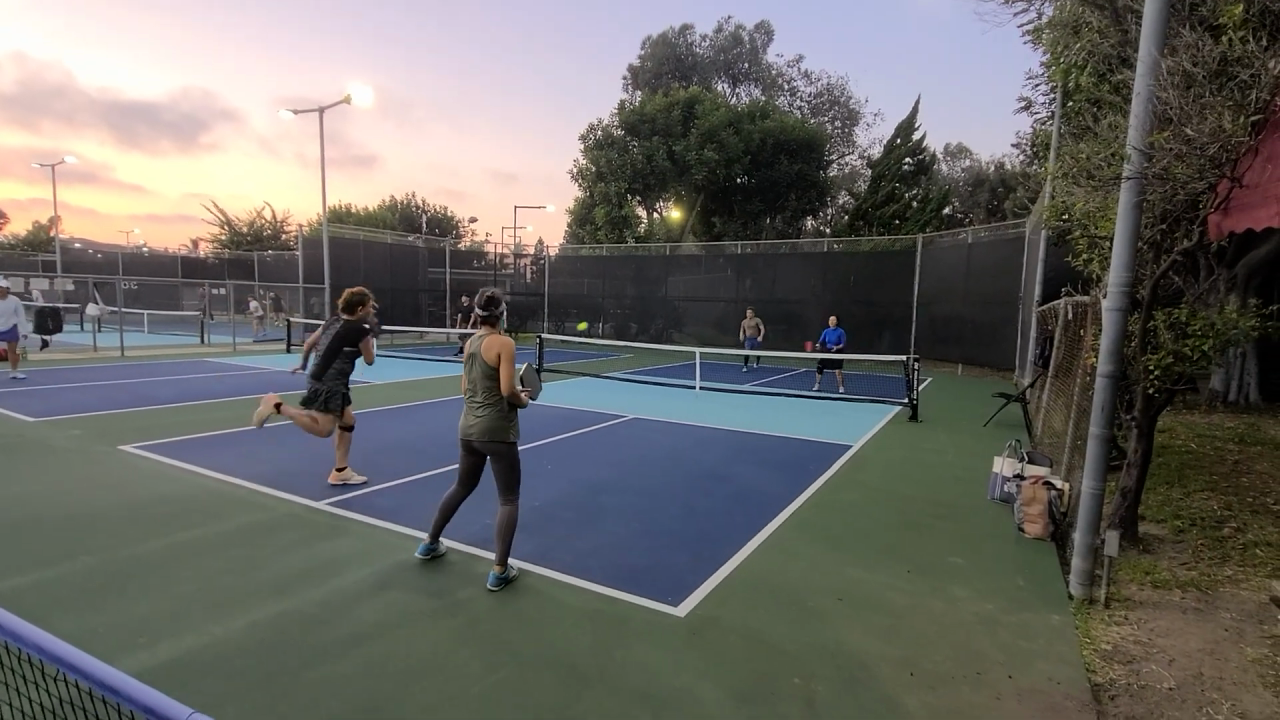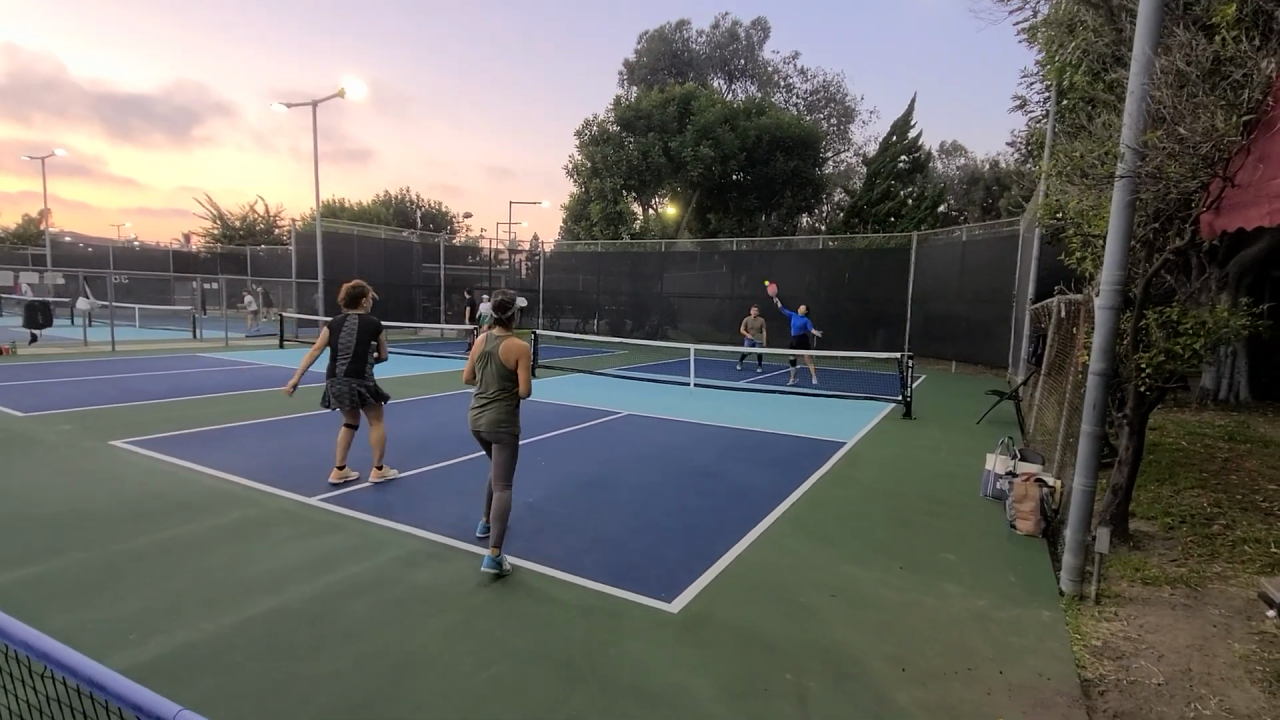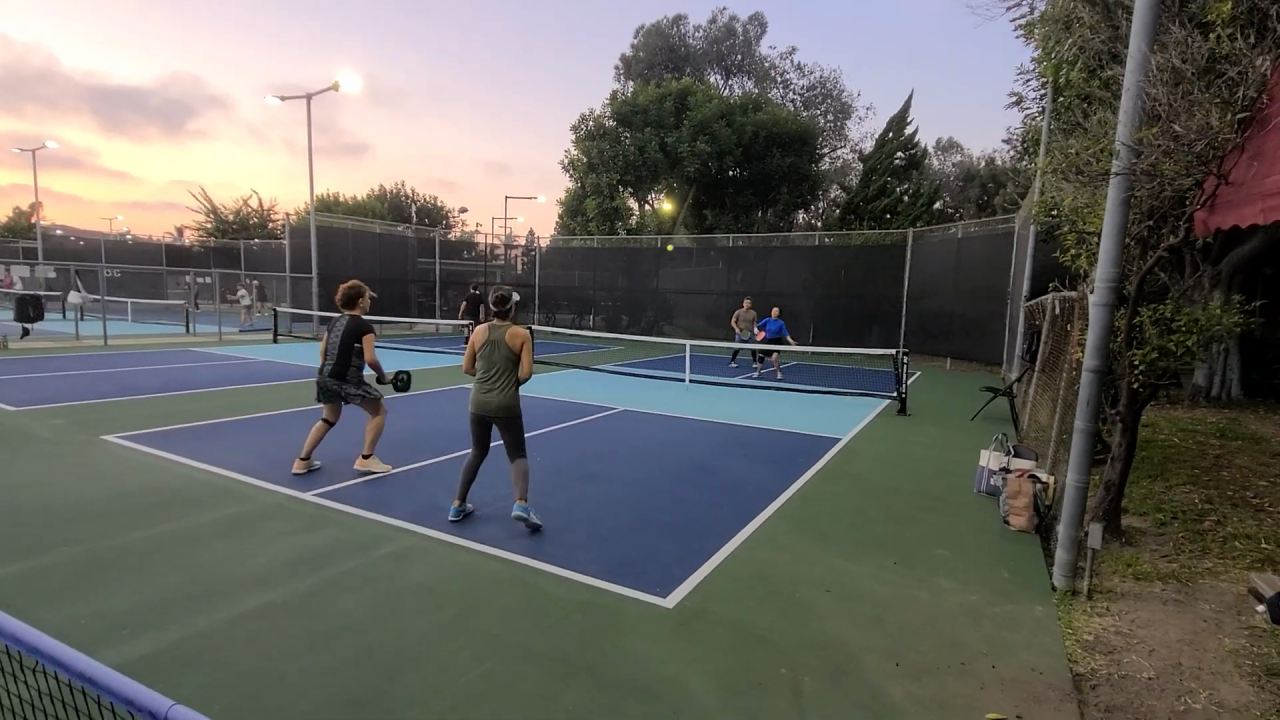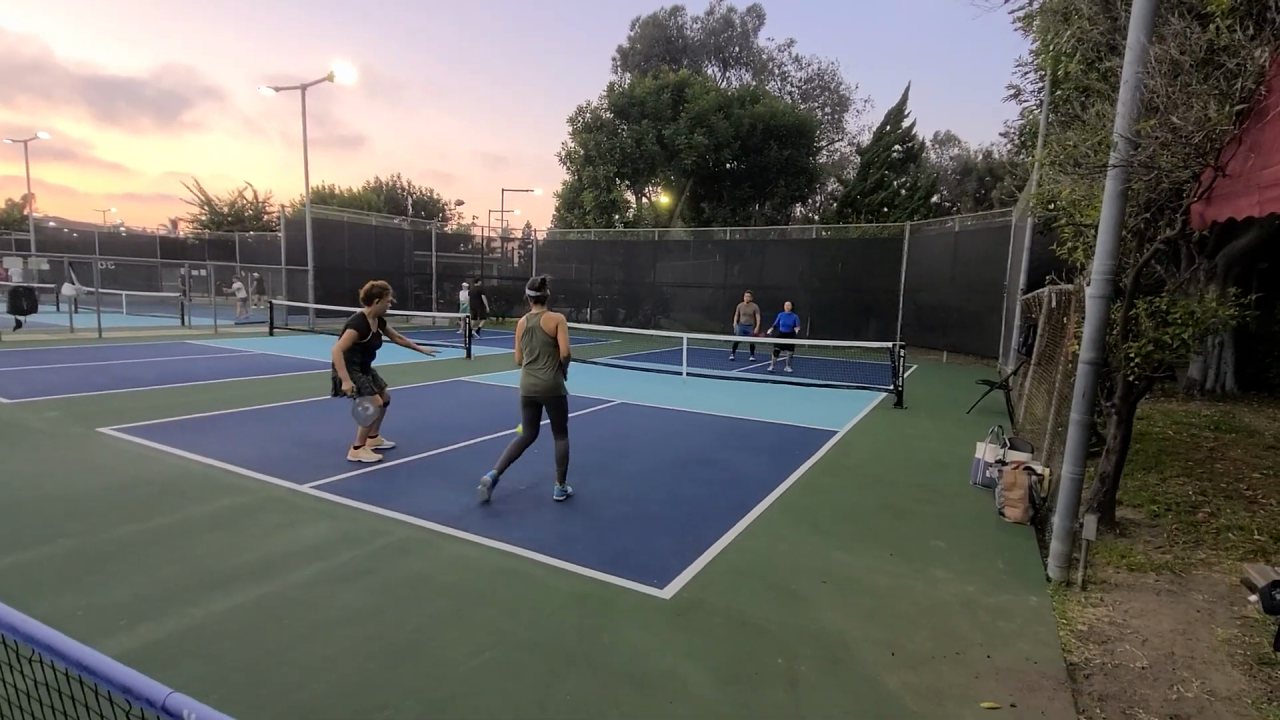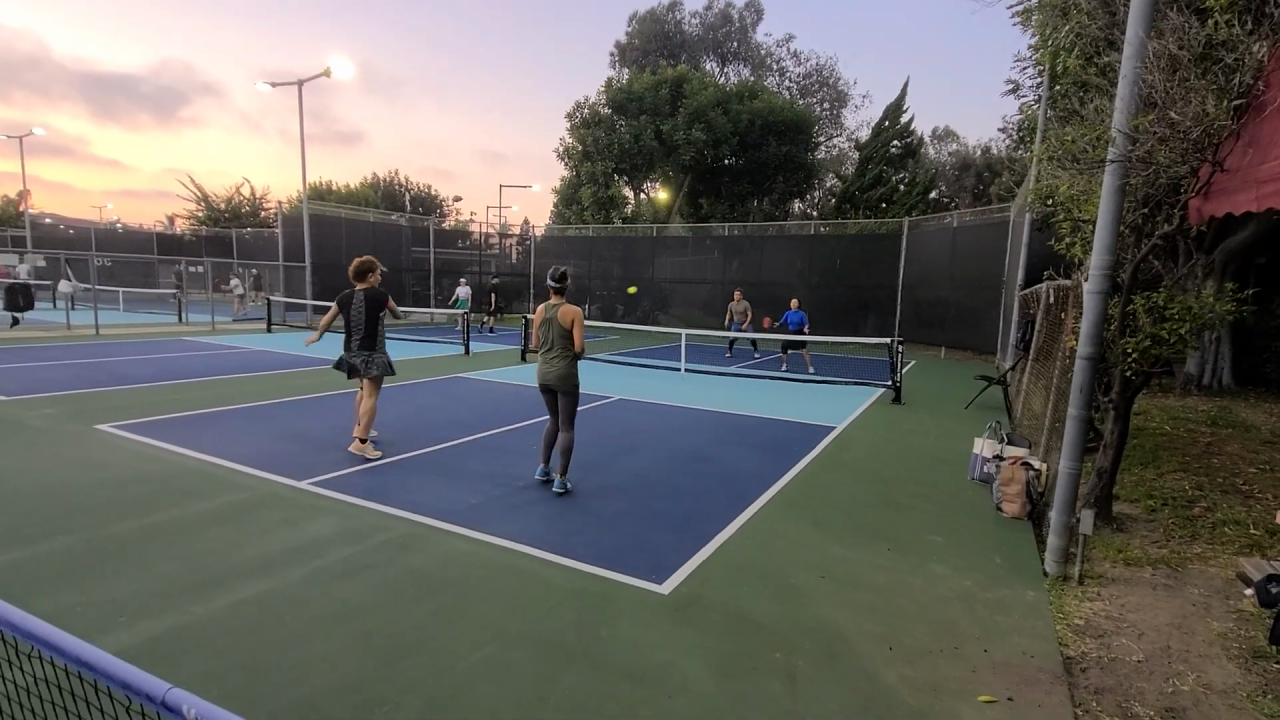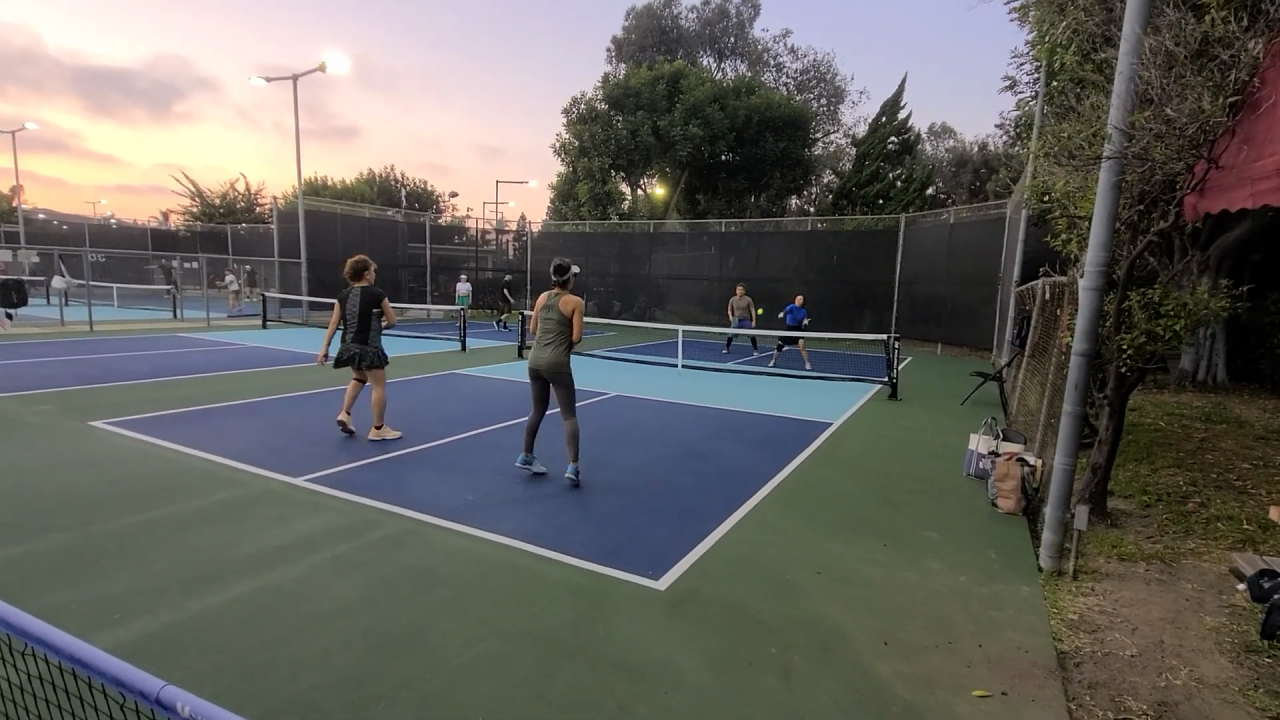
dt=0.5s
person 1, frame 1
left shoulder: (471, 343)
right shoulder: (503, 343)
right elbow: (509, 391)
right wrist: (523, 399)
left hip: (469, 428)
right hip: (497, 431)
left knee: (463, 486)
right knee: (509, 499)
left ankle: (429, 543)
right ankle: (499, 571)
person 1, frame 2
left shoulder: (481, 340)
right shoulder: (520, 347)
left elbow: (467, 378)
right elbow: (525, 391)
left hip: (477, 418)
right hip: (502, 423)
left knee: (497, 473)
right knee: (502, 486)
left ankle: (486, 523)
right ankle: (493, 556)
person 1, frame 3
left shoulder: (479, 332)
right shoulder: (522, 335)
left elbow: (467, 368)
right elbow: (526, 374)
left hip: (479, 403)
right hip: (506, 405)
left knee: (477, 453)
right knee: (518, 458)
left ankle: (458, 505)
right ankle: (521, 505)
person 1, frame 4
left shoulder: (522, 322)
right shoulder: (557, 319)
left elbow: (519, 360)
right elbow: (565, 353)
right wrist: (562, 370)
left hip: (528, 386)
right hip: (552, 386)
left knee: (527, 436)
right knee: (560, 436)
left ankle: (493, 475)
right ankle: (560, 487)
person 1, frame 5
left shoulder: (540, 310)
right shoulder: (574, 312)
left elbow: (536, 343)
right elbow: (579, 348)
right wrist: (576, 354)
left hip: (544, 373)
right hip: (565, 376)
left knee: (554, 421)
right knee: (566, 428)
left ankle: (543, 468)
right ankle: (561, 479)
person 1, frame 6
left shoulder: (543, 297)
right shoulder: (575, 302)
right elbow: (577, 338)
left hip: (536, 360)
right hip: (557, 363)
left knee: (538, 410)
right knee: (569, 416)
left ankle: (526, 457)
right ankle: (573, 466)
person 2, frame 1
left shoulder: (333, 323)
right shoulder: (360, 330)
left elbow: (310, 343)
right elbow: (369, 360)
left wrist: (303, 364)
right wrist: (369, 339)
left hip: (319, 380)
right hip: (329, 384)
left knee: (348, 423)
right knee: (323, 430)
left ankle: (341, 472)
right ankle: (276, 406)
person 2, frame 2
left shoulder: (333, 323)
right shoulder: (374, 324)
left elbow: (315, 351)
right elbow: (383, 356)
left wrist: (296, 377)
left hip: (335, 380)
right hip: (360, 380)
left knee: (350, 422)
right knee: (377, 422)
left ankle: (339, 471)
right ankle: (378, 470)
person 2, frame 3
left shoulder: (335, 322)
right shoulder: (364, 326)
left elbow: (323, 352)
right elbow: (370, 359)
right wrist: (382, 375)
left hip: (328, 378)
right hip: (348, 381)
left knee: (329, 419)
right knee: (379, 410)
left ankle: (302, 461)
right ankle: (366, 458)
person 2, frame 4
left shoulder: (378, 321)
right shoulder: (358, 324)
left elbow: (397, 337)
right elbow: (336, 351)
left wrist: (420, 349)
right wrist: (345, 379)
left hip: (363, 368)
right hip: (350, 371)
left knee: (385, 398)
right knee: (374, 404)
left ankle: (372, 438)
right ankle: (357, 449)
person 2, frame 5
left shoulder: (344, 297)
right shoulder: (380, 294)
left elbow: (326, 321)
right elbow: (397, 314)
left wrist: (317, 335)
left hip: (352, 352)
right hip: (372, 353)
left knee: (365, 388)
right knee: (371, 396)
left ankle: (361, 428)
right ankle: (361, 443)
person 2, frame 6
left shoulder: (343, 295)
right shoulder: (377, 294)
left elbow: (333, 323)
right elbow: (392, 321)
left wrist: (325, 348)
right wrist: (380, 326)
left hip: (348, 345)
right hip: (368, 346)
left knee: (359, 378)
right knee: (379, 386)
left ankle: (345, 415)
right ankle: (378, 429)
